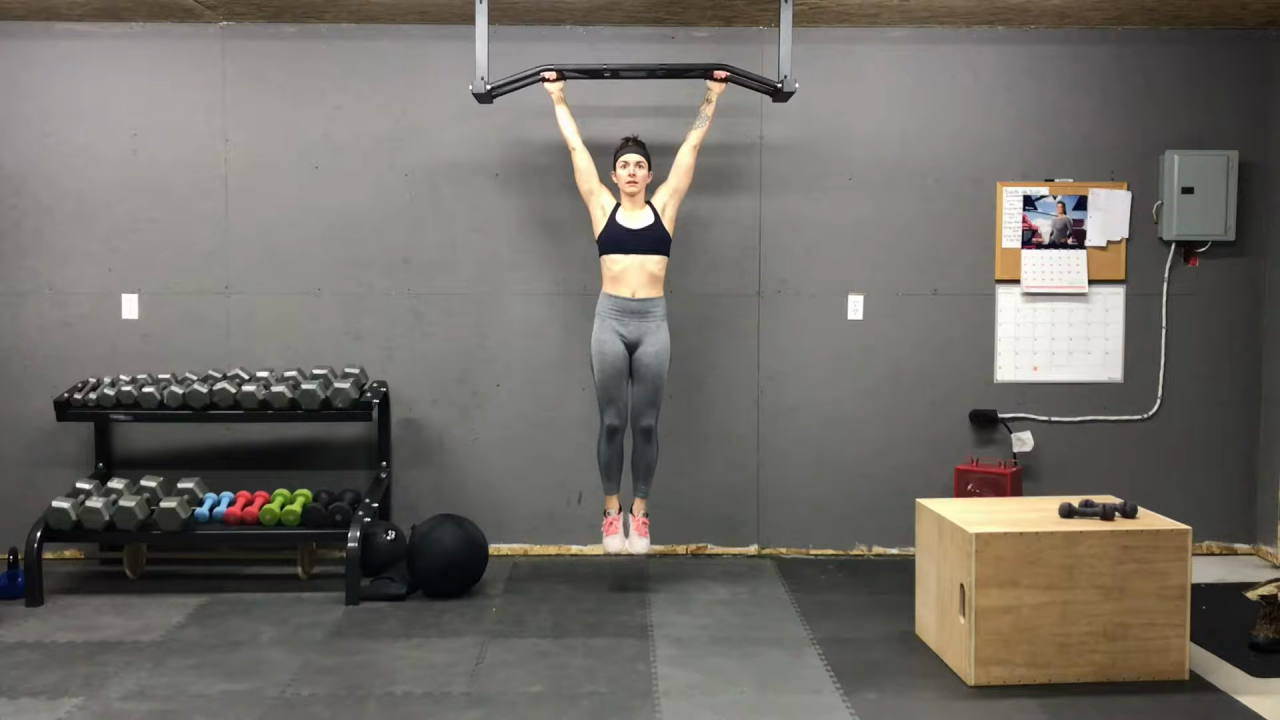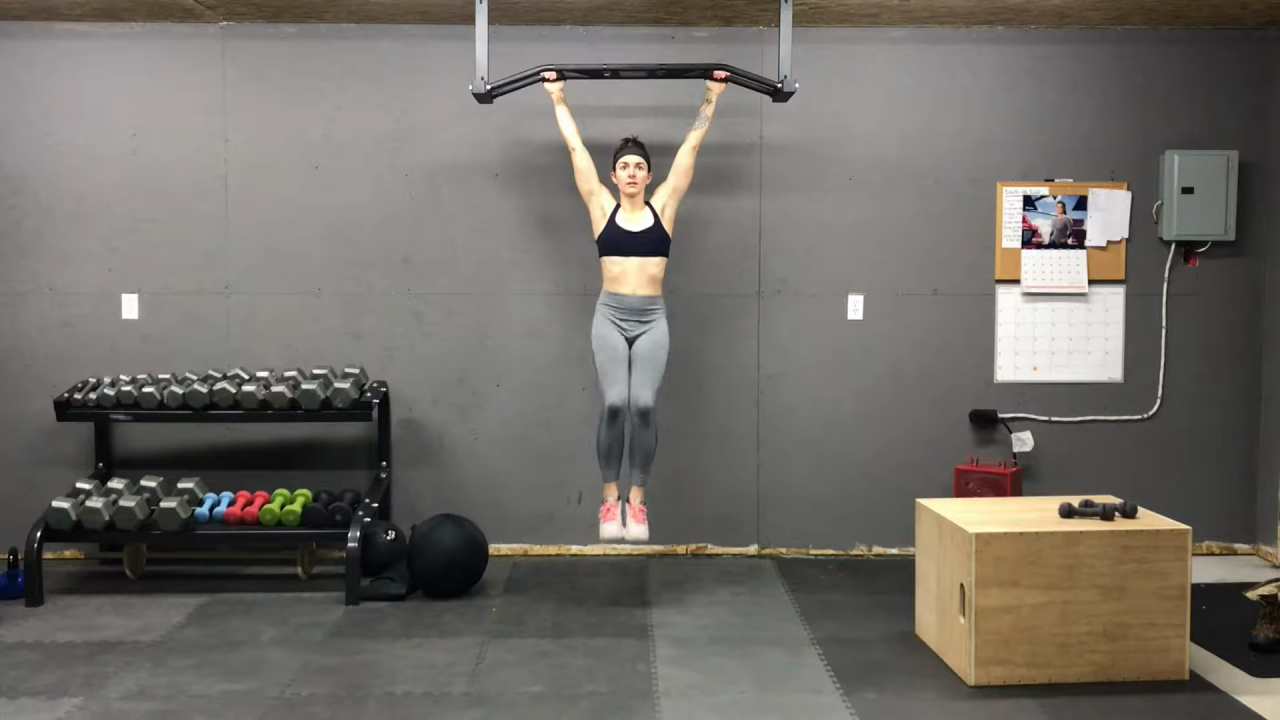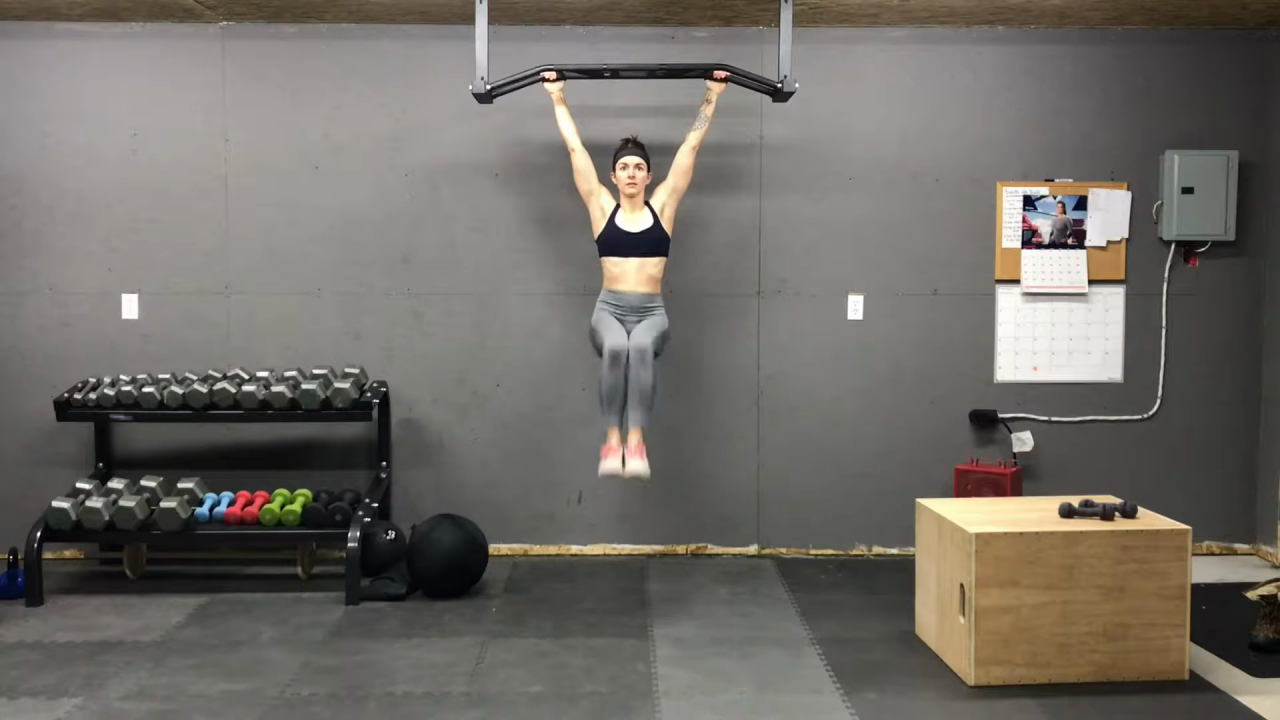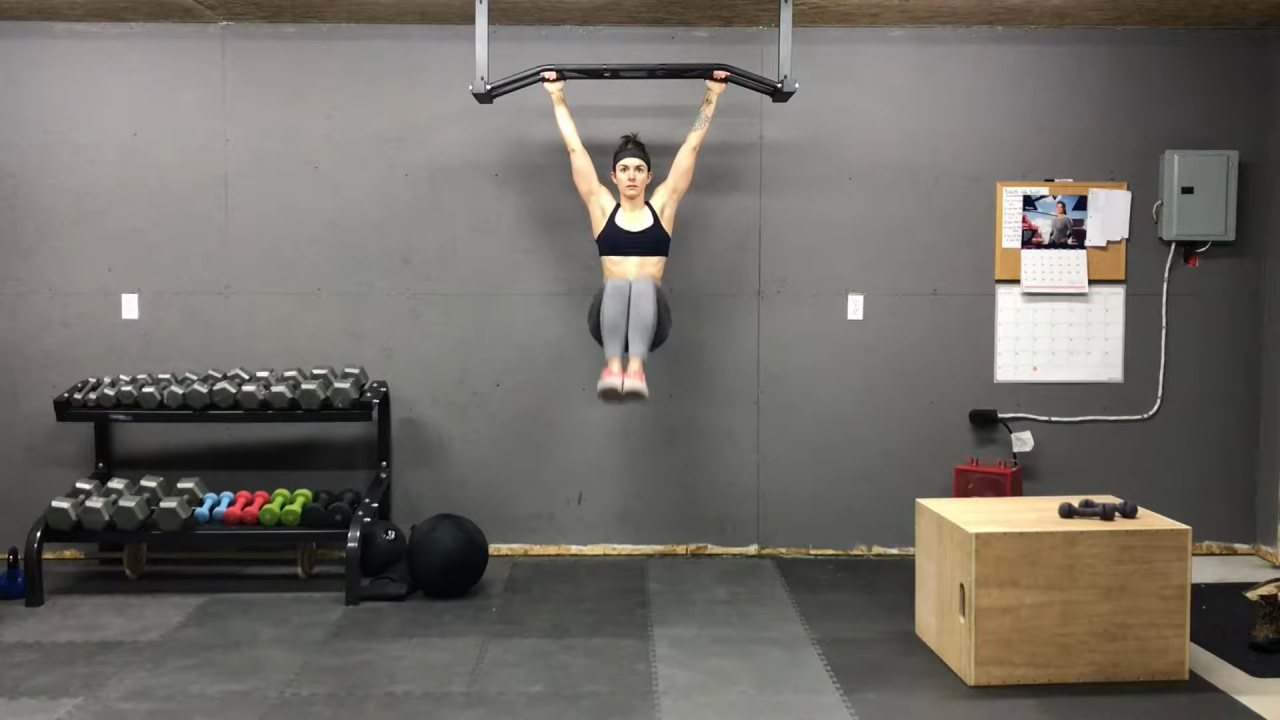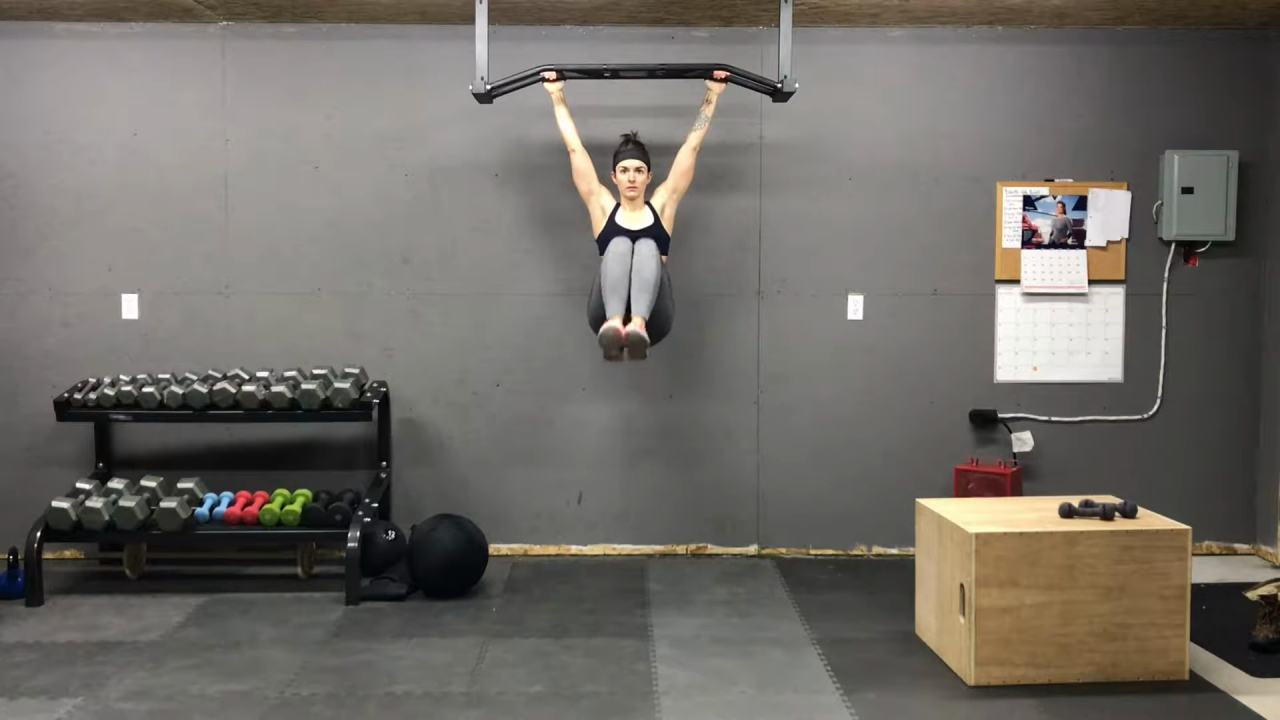
dt=0.2s
person 1, frame 1
left shoulder: (663, 205)
right shoulder: (602, 206)
left elbow: (692, 145)
right elbow: (576, 147)
left wrist: (713, 95)
right wrist: (557, 96)
left hip: (652, 322)
right hip: (610, 320)
left knee: (645, 423)
right knee: (612, 422)
left ankle: (640, 511)
right ankle: (612, 511)
person 1, frame 2
left shoulder: (662, 205)
right shoulder: (602, 206)
left elbow: (691, 145)
right elbow: (576, 147)
left wrist: (712, 96)
right wrist: (557, 97)
left hip: (652, 320)
right hip: (610, 317)
left knee: (642, 406)
right knee: (615, 404)
left ankle: (637, 499)
right ankle: (611, 498)
person 1, frame 3
left shoulder: (662, 204)
right shoulder: (602, 206)
left elbow: (690, 145)
right elbow: (575, 148)
left wrist: (712, 96)
right wrist: (557, 97)
left hip: (651, 315)
right hip: (610, 312)
left knee: (641, 347)
right knee: (616, 349)
left ankle: (635, 439)
right ankle: (613, 440)
person 1, frame 4
left shoulder: (662, 204)
right shoulder: (602, 206)
left elbow: (691, 146)
right elbow: (575, 149)
left wrist: (712, 96)
right wrist: (557, 97)
left hip: (649, 312)
right hip: (610, 303)
left knee: (644, 286)
right knee: (618, 284)
left ankle: (635, 369)
right ankle: (613, 368)
person 1, frame 5
left shoulder: (662, 205)
right shoulder: (602, 207)
left elbow: (692, 147)
right elbow: (575, 148)
left wrist: (711, 96)
right wrist: (557, 96)
left hip: (653, 318)
right hip: (605, 309)
left knee: (647, 249)
right knee: (618, 247)
left ankle: (638, 326)
right ankle: (614, 325)
